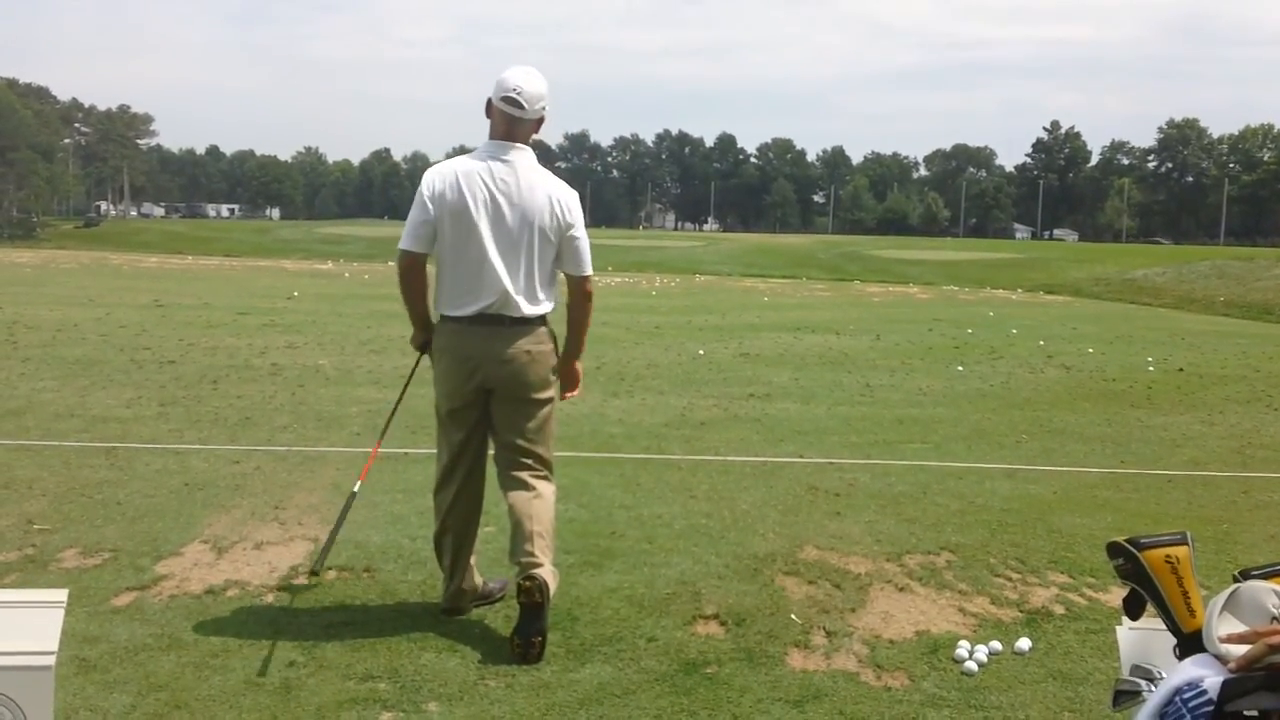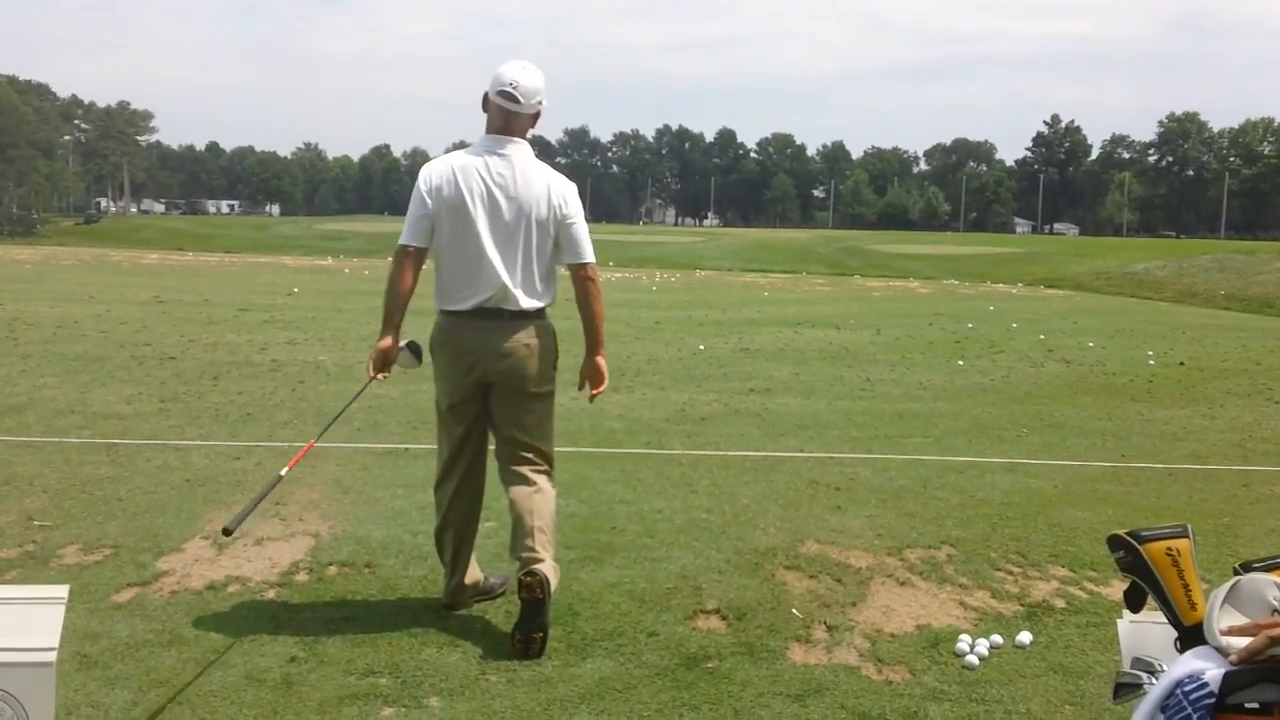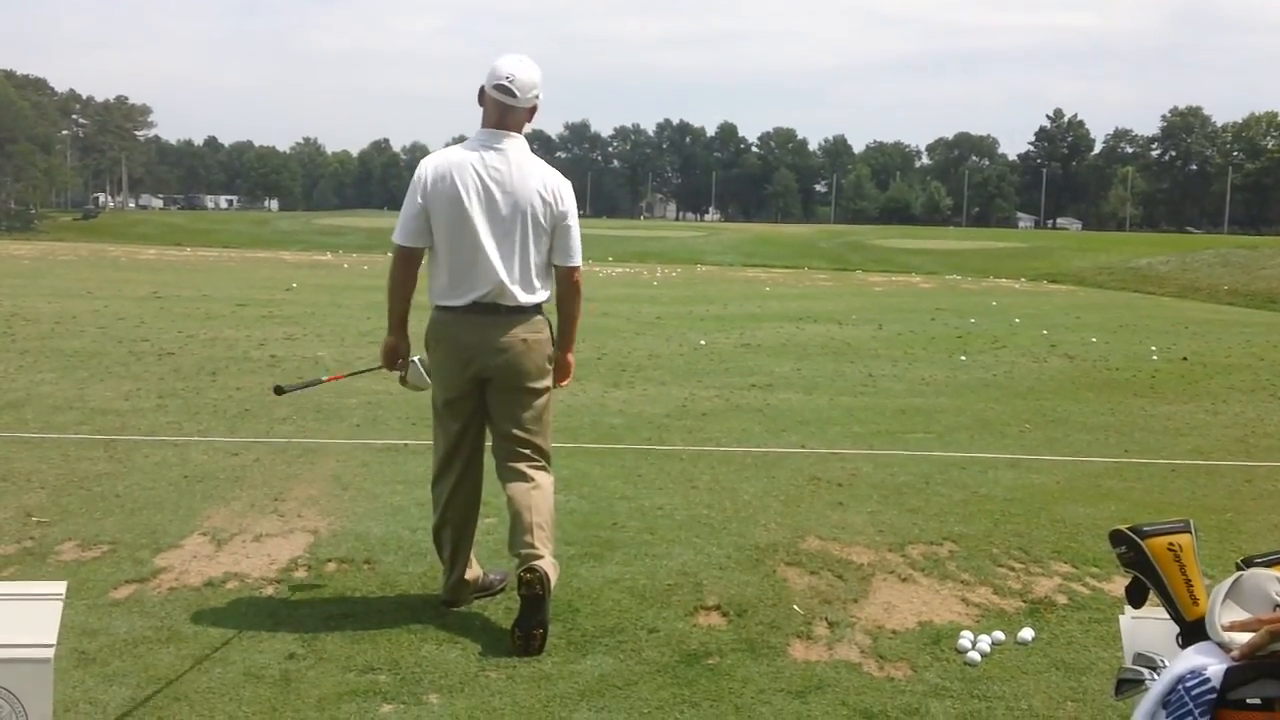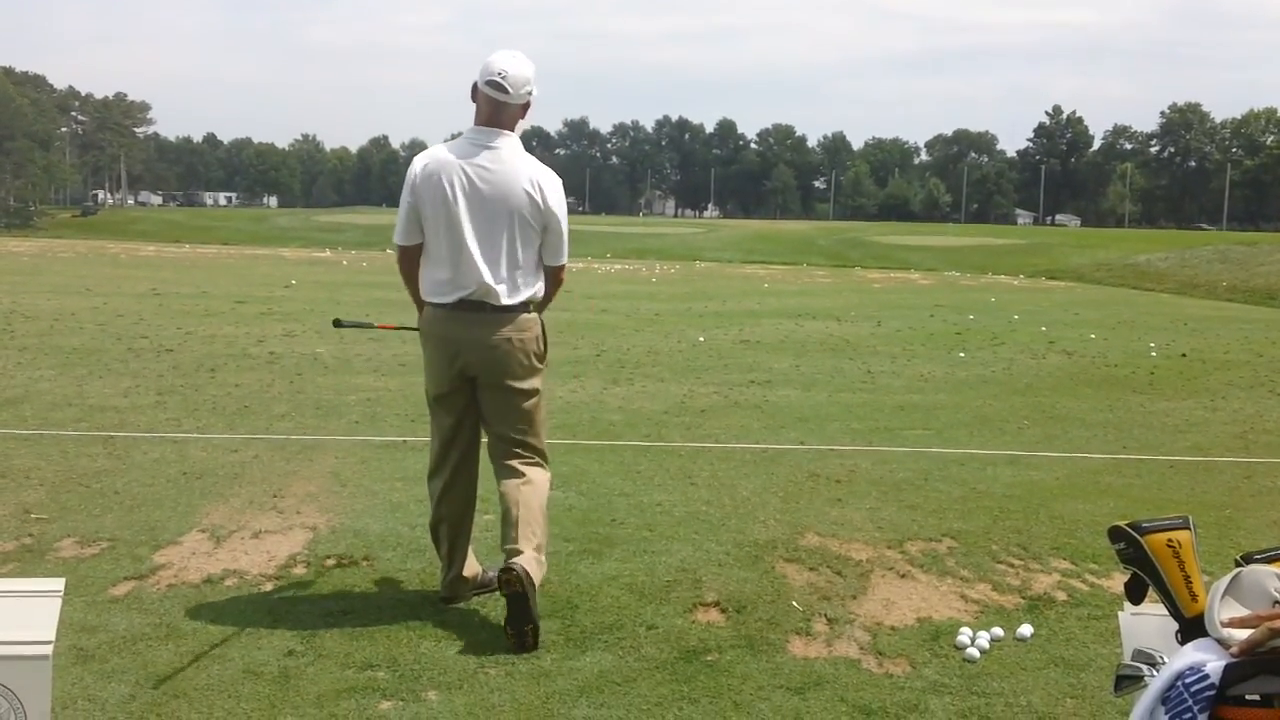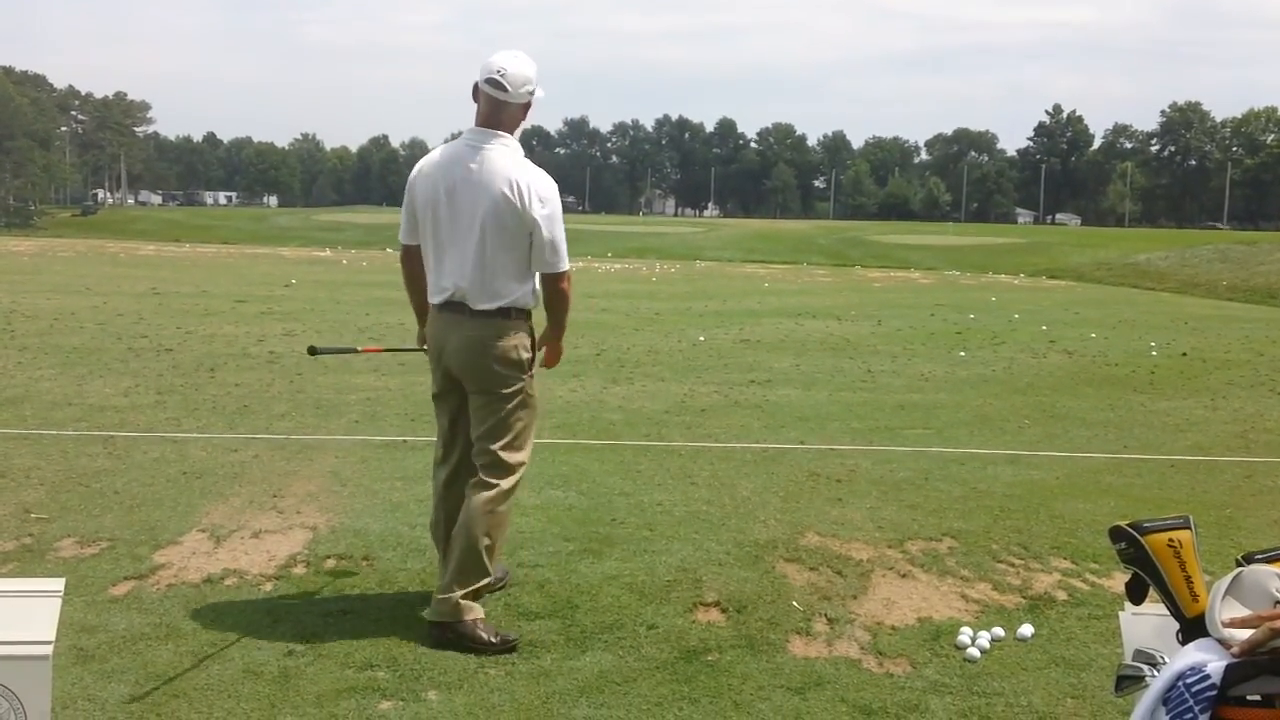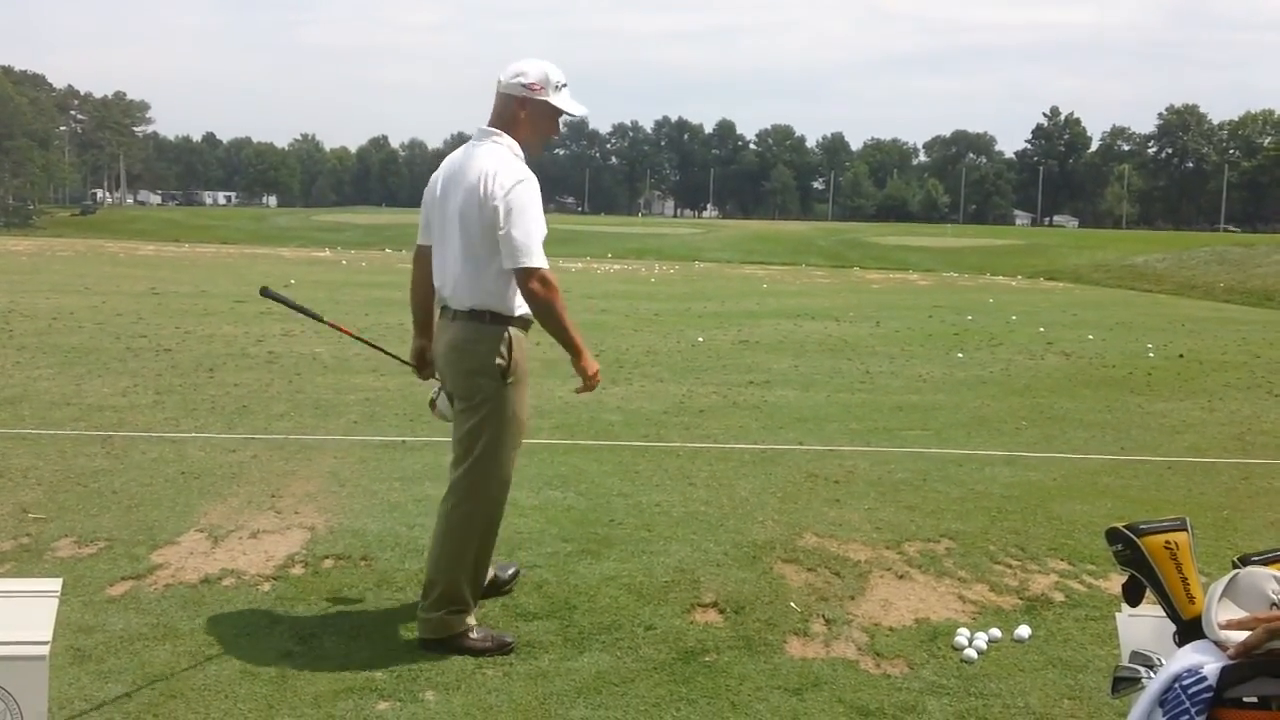
dt=0.3s
person 1, frame 1
left shoulder: (442, 179)
right shoulder: (558, 193)
left elbow: (410, 265)
right elbow: (581, 286)
left wrist: (422, 329)
right wrist: (573, 356)
left hip: (457, 341)
right hip: (527, 344)
left knee: (457, 470)
right knee: (528, 469)
left ankle: (460, 585)
right ankle: (536, 580)
person 1, frame 2
left shoulder: (440, 174)
right shoulder: (556, 186)
left elbow: (407, 258)
right elbow: (584, 274)
left wrist: (389, 333)
right wrist: (596, 350)
left hip: (457, 335)
right hip: (525, 339)
left knee: (458, 465)
right knee: (528, 464)
left ankle: (460, 580)
right ankle: (537, 573)
person 1, frame 3
left shoulder: (435, 169)
right shoulder: (551, 182)
left elbow: (404, 259)
right elbow: (569, 277)
left wrist: (396, 333)
right wrist: (568, 346)
left hip: (452, 331)
right hip: (523, 334)
left knee: (455, 463)
right knee: (526, 461)
left ankle: (459, 578)
right ankle: (535, 568)
person 1, frame 4
left shoulder: (427, 167)
right shoulder: (542, 179)
left elbow: (408, 254)
right elbow: (555, 272)
left hip: (445, 328)
right hip: (511, 332)
left knee: (450, 459)
right knee: (522, 458)
left ankle: (458, 573)
right ankle: (521, 567)
person 1, frame 5
left shoulder: (427, 168)
right shoulder: (532, 181)
left elbow: (411, 255)
right elbow: (554, 279)
right wrist: (555, 335)
left hip: (447, 329)
right hip: (500, 337)
left knee: (454, 461)
right knee: (496, 469)
left ankle: (459, 571)
right ankle: (454, 606)
person 1, frame 6
left shoulder: (450, 166)
right shoulder: (513, 176)
left elbow: (423, 260)
right elbow: (534, 281)
left wrist: (421, 337)
right wrist: (579, 352)
left hip: (451, 331)
right hip: (490, 339)
left knee: (472, 469)
right knee: (480, 480)
left ankle: (471, 573)
right ankle: (444, 615)
